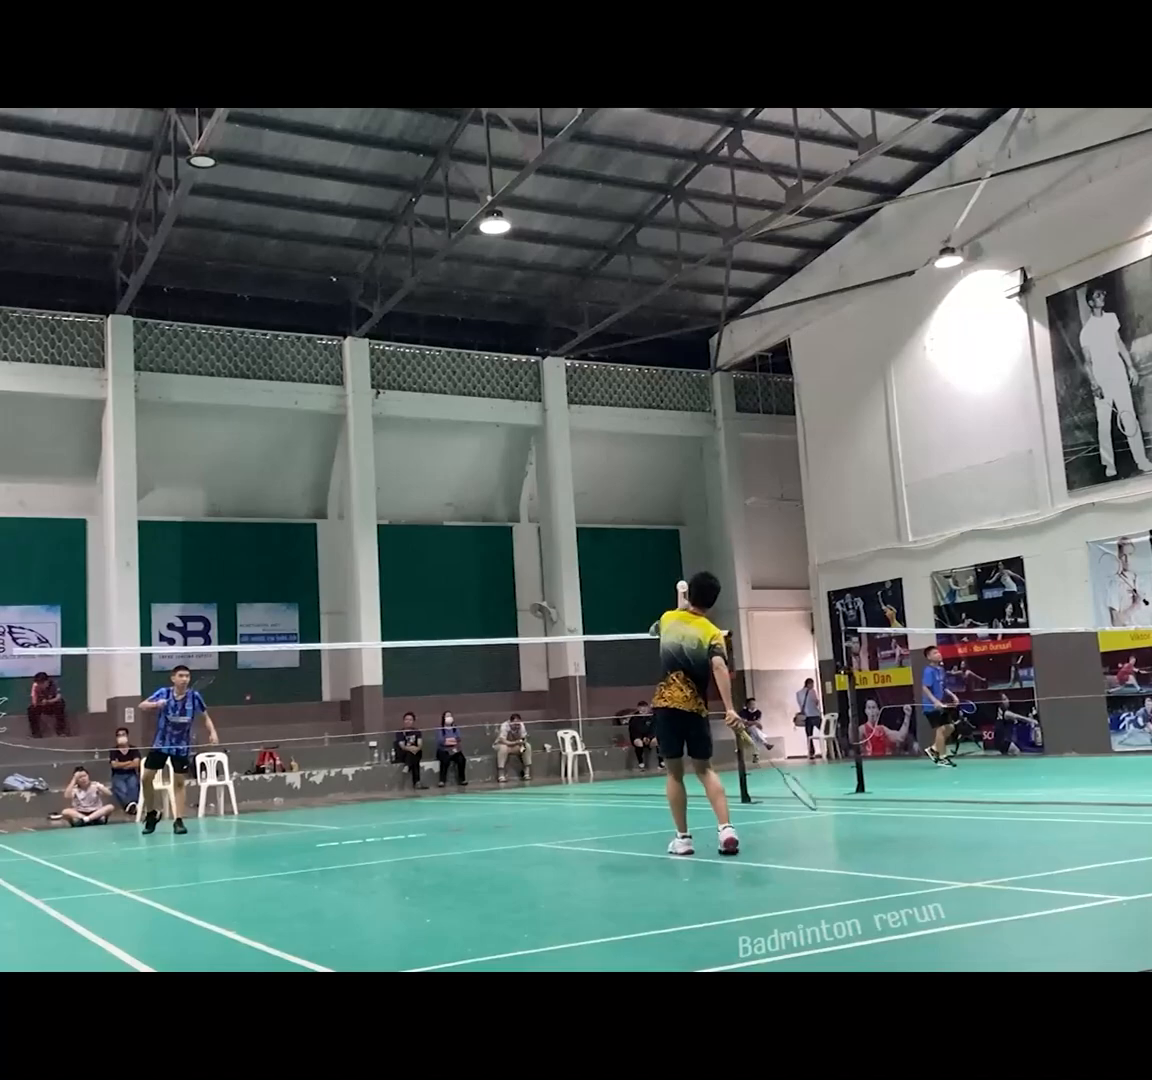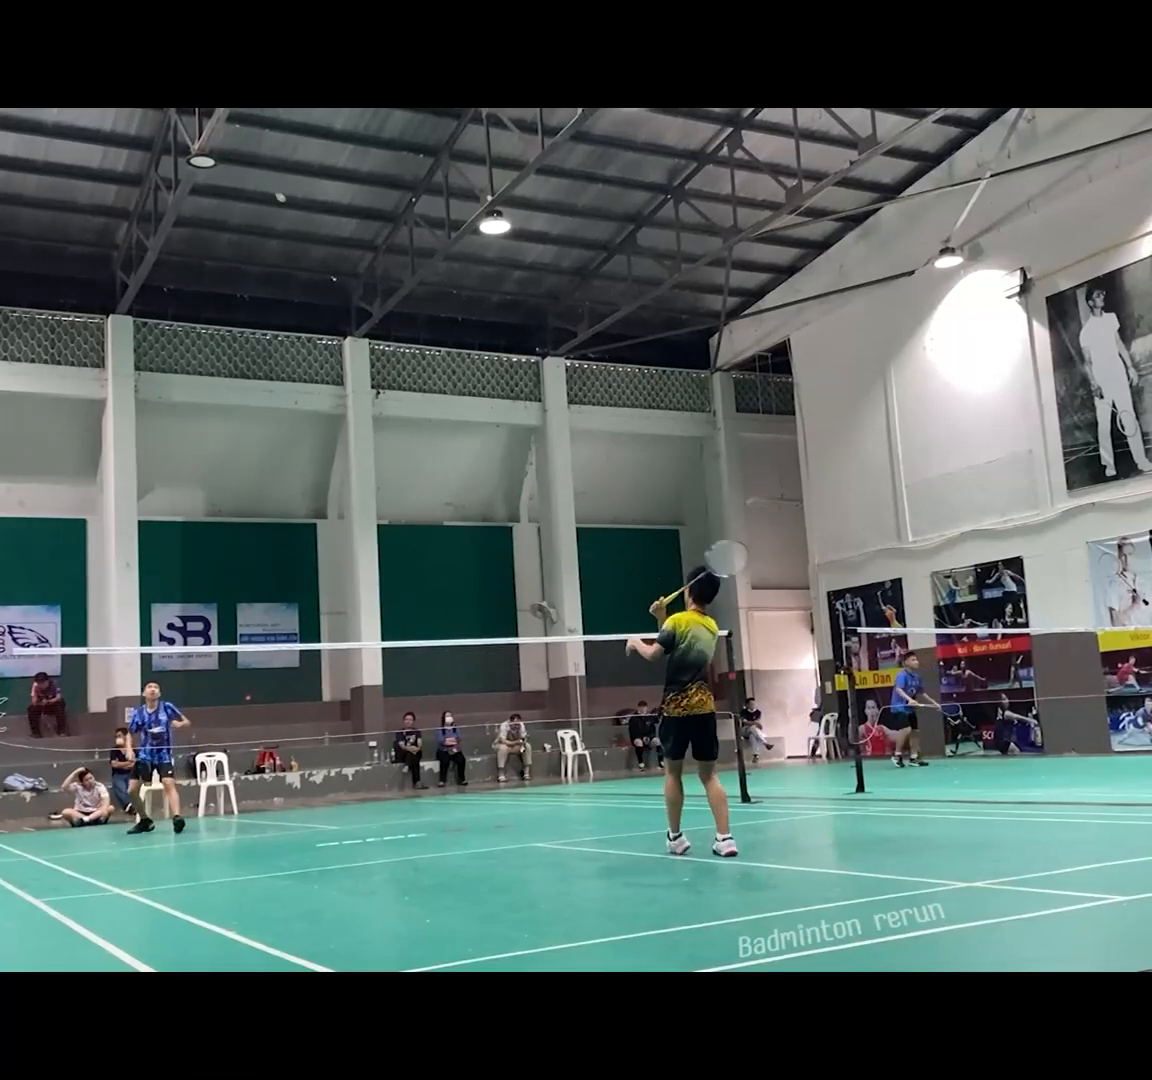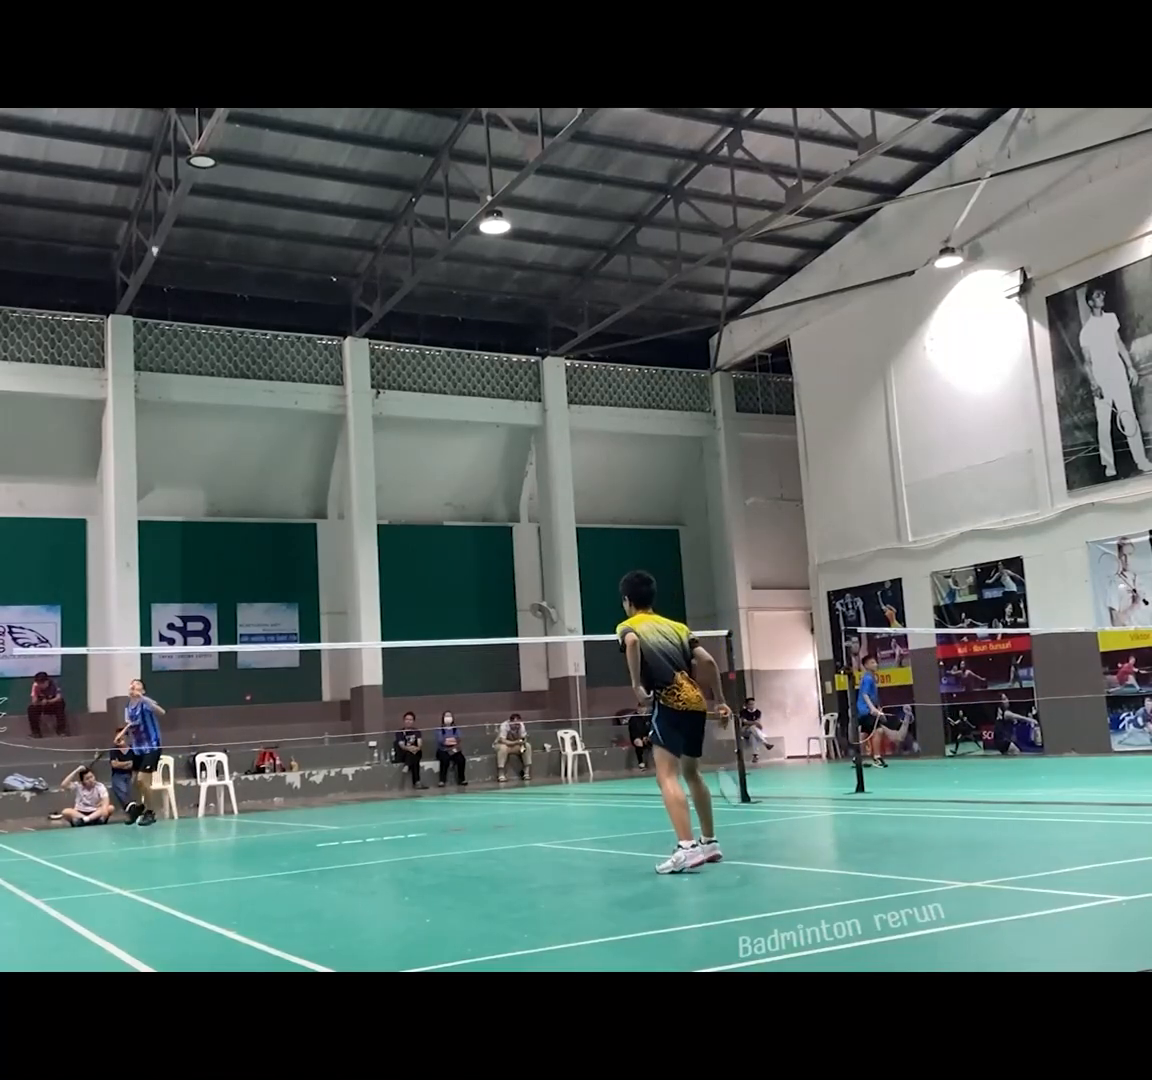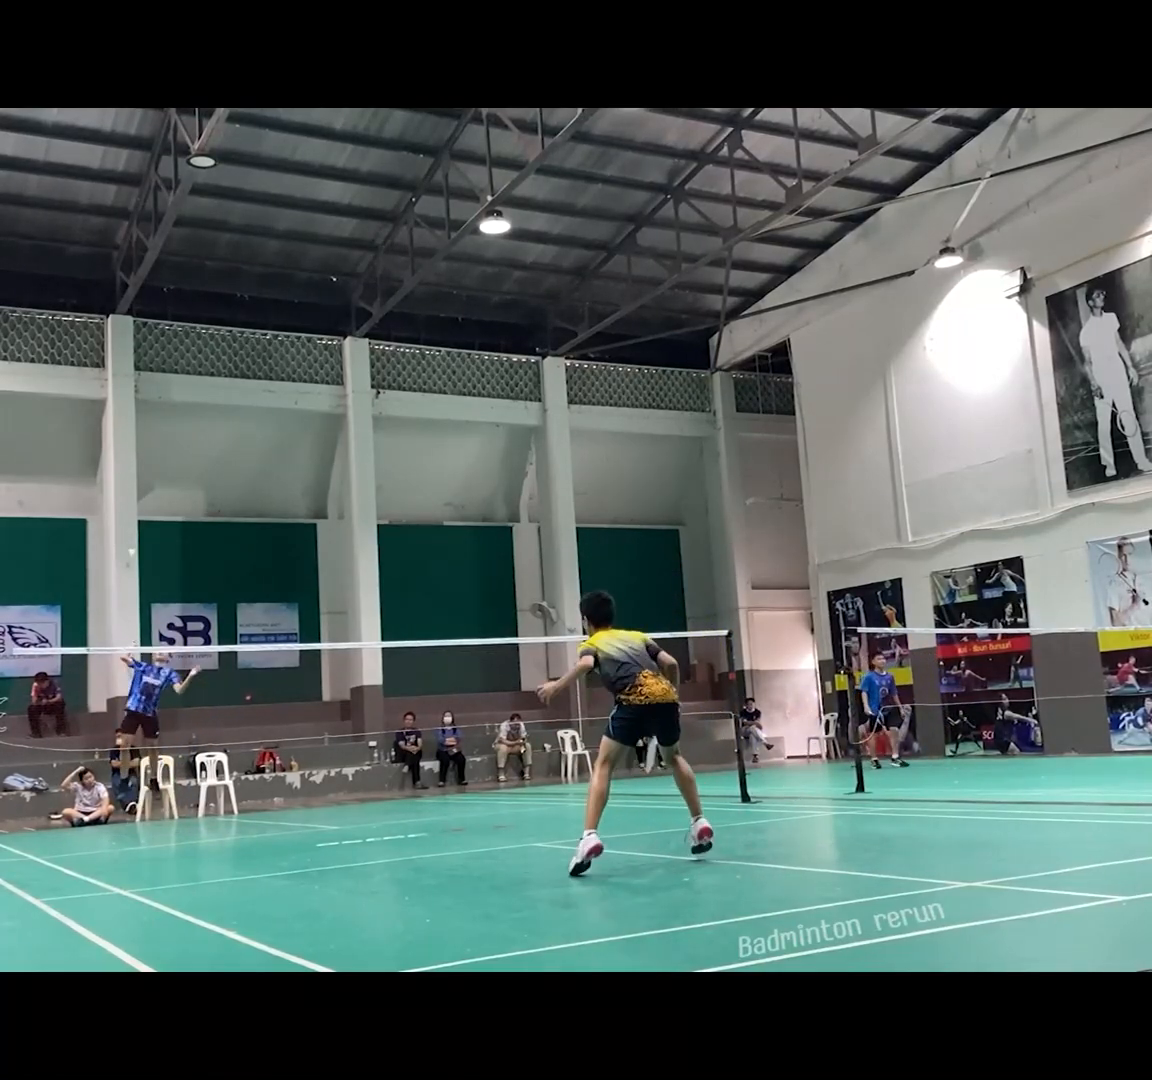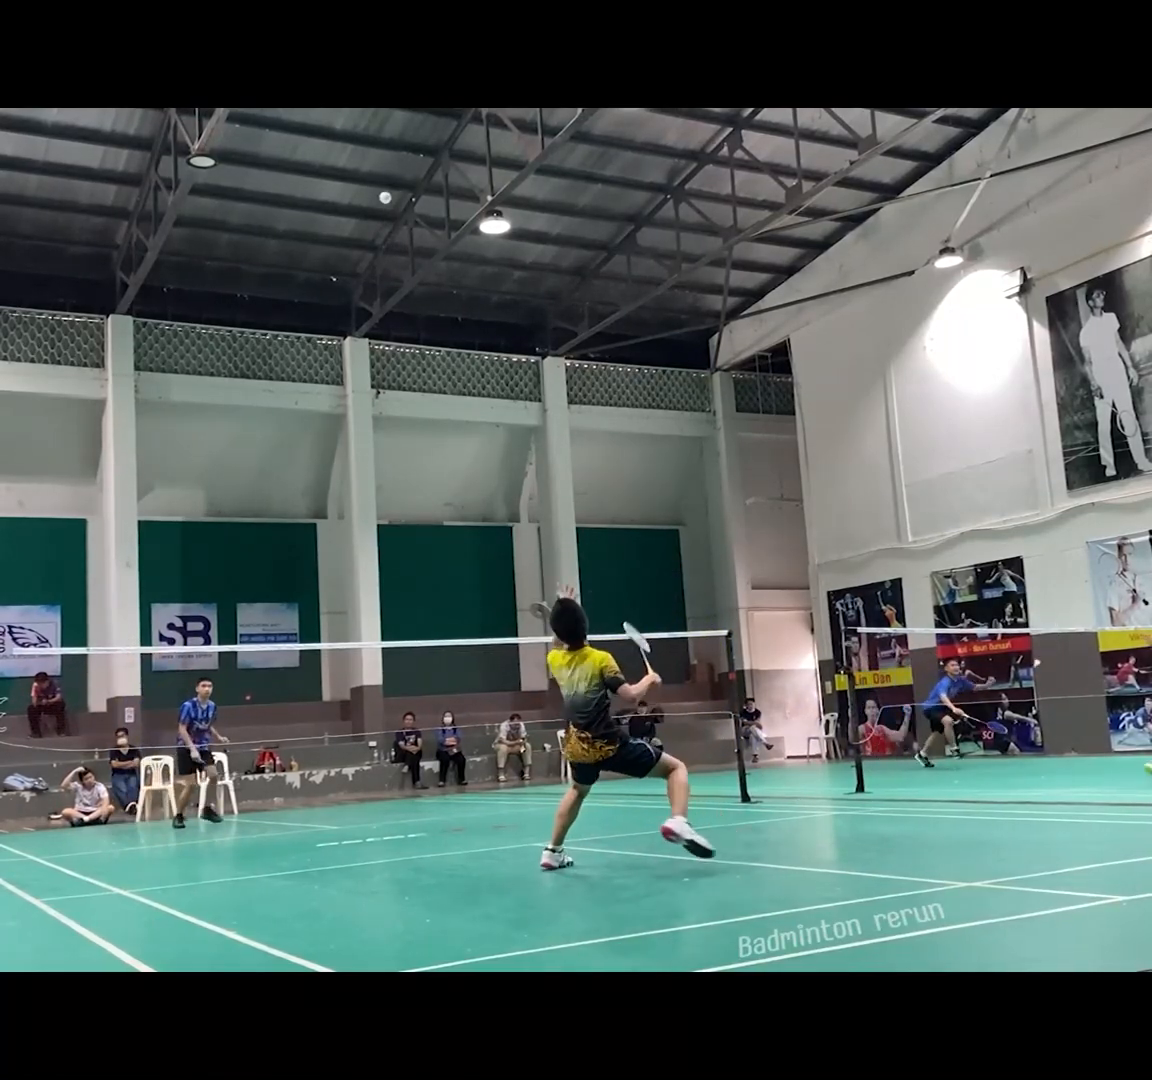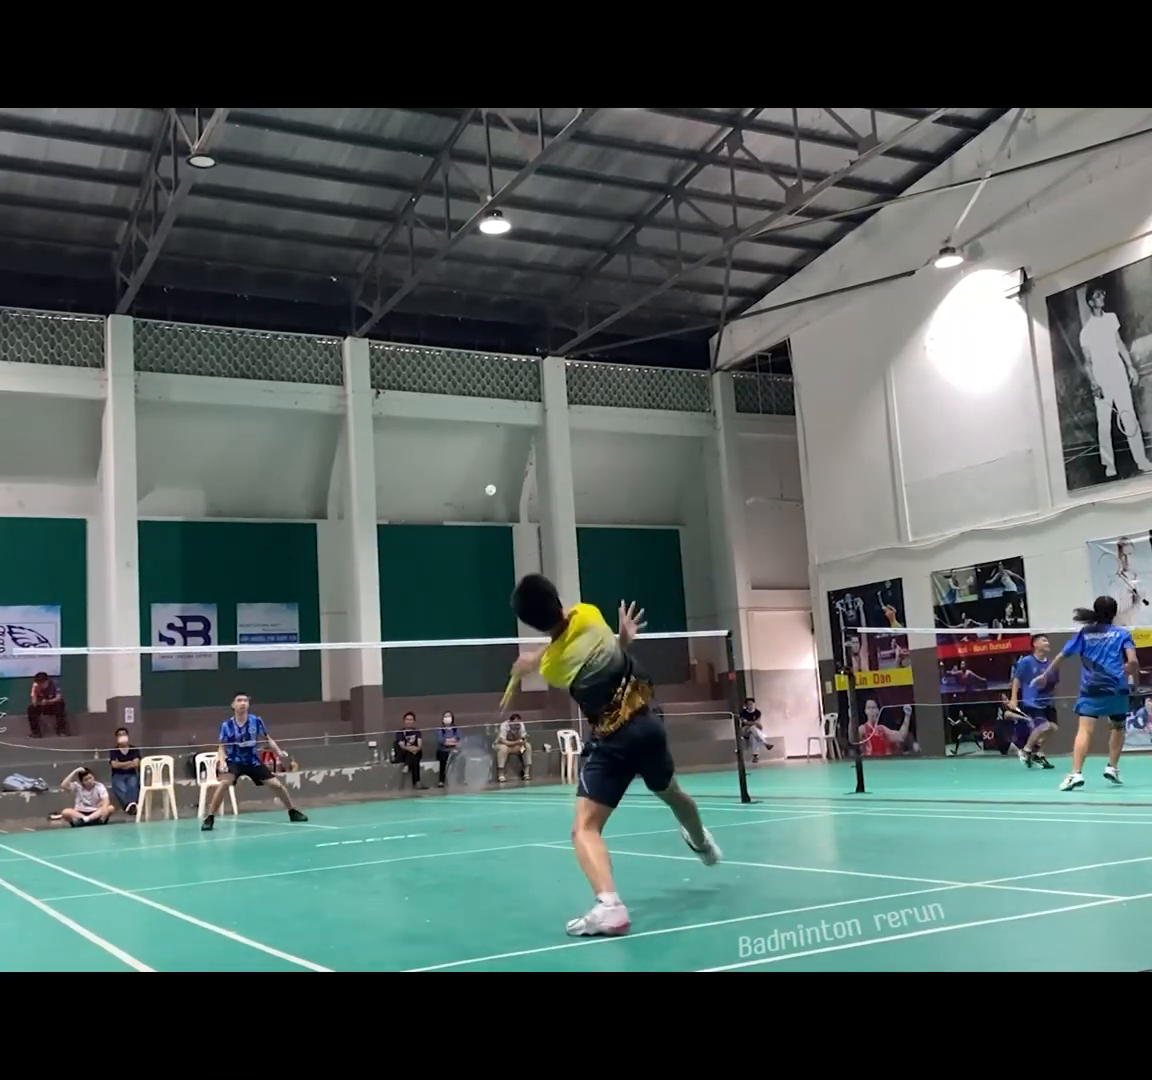
dt=0.7s
person 1, frame 1
left shoulder: (667, 619)
right shoulder: (713, 633)
left elbow: (653, 631)
right elbow: (719, 667)
left wrist: (681, 606)
right wrist: (729, 708)
left hip: (667, 703)
right hip: (696, 707)
left knee: (674, 771)
right knee: (704, 770)
left ankle: (682, 838)
right ankle: (725, 829)
person 1, frame 2
left shoulder: (676, 621)
right shoulder: (712, 628)
left elbow: (652, 653)
left wrist: (636, 643)
right wrist: (662, 616)
left hip: (678, 706)
right hip: (705, 707)
left knee: (673, 770)
right knee: (708, 774)
left ankle: (676, 837)
right ankle: (725, 838)
person 1, frame 3
left shoulder: (628, 626)
right shoulder: (676, 626)
left elbow: (631, 642)
right elbow: (707, 662)
left wrist: (637, 685)
right wrist: (720, 701)
left hip: (669, 703)
right hip: (696, 702)
left knee: (666, 775)
right knee: (691, 772)
left ankle: (687, 848)
right ankle: (709, 842)
person 1, frame 4
left shoulder: (591, 644)
right shoulder: (637, 636)
left elbow: (585, 664)
right elbow: (671, 664)
left wrist: (554, 688)
right wrist: (675, 698)
left hip: (633, 702)
right hip: (664, 697)
left knee: (602, 767)
right knee: (674, 758)
left ankle: (590, 837)
right ankle: (699, 823)
person 1, frame 5
left shoulder: (555, 659)
right shoulder: (601, 660)
left elbow: (558, 644)
right elbow: (630, 696)
left wrist: (564, 604)
right wrist: (648, 680)
left hip: (578, 749)
right hip: (610, 744)
left knee: (577, 791)
right knee: (676, 769)
left ankle: (553, 852)
right ankle: (678, 822)
person 1, frame 6
left shoulder: (550, 667)
right shoulder: (588, 616)
left hip: (612, 739)
right hip: (649, 725)
left knee: (586, 829)
right knee: (670, 793)
left ankle: (610, 906)
right ankle: (702, 844)
